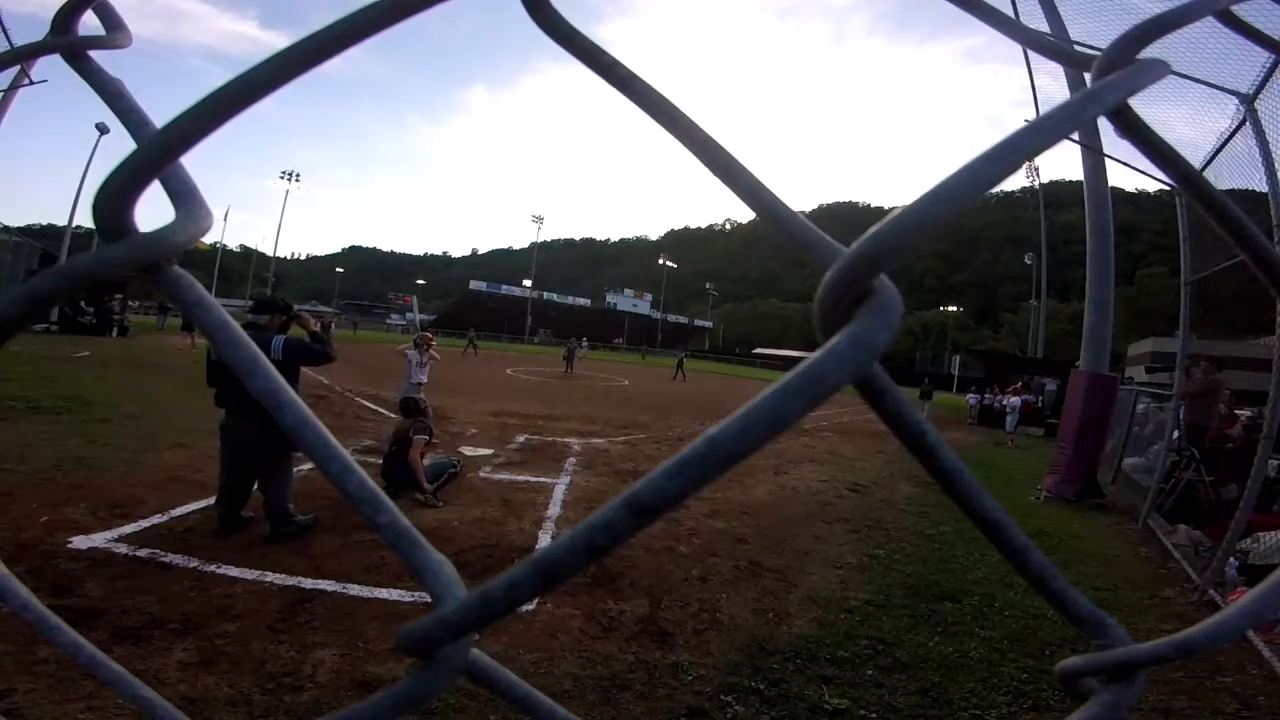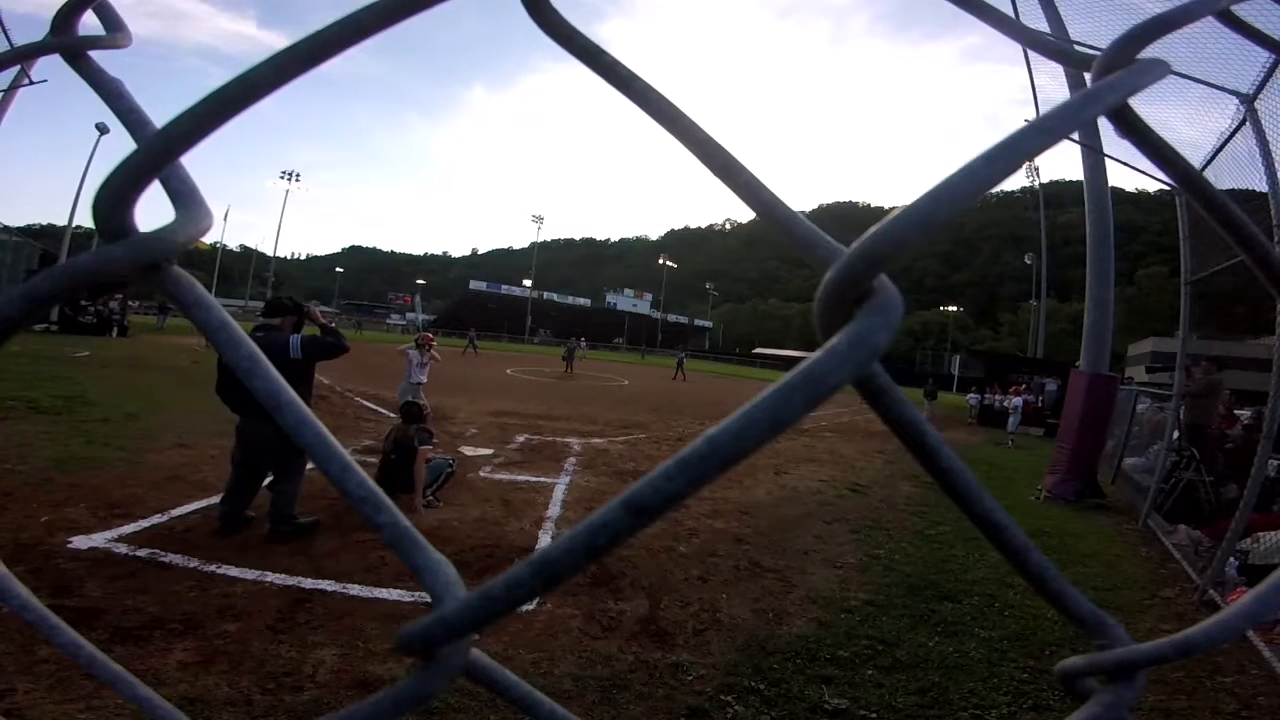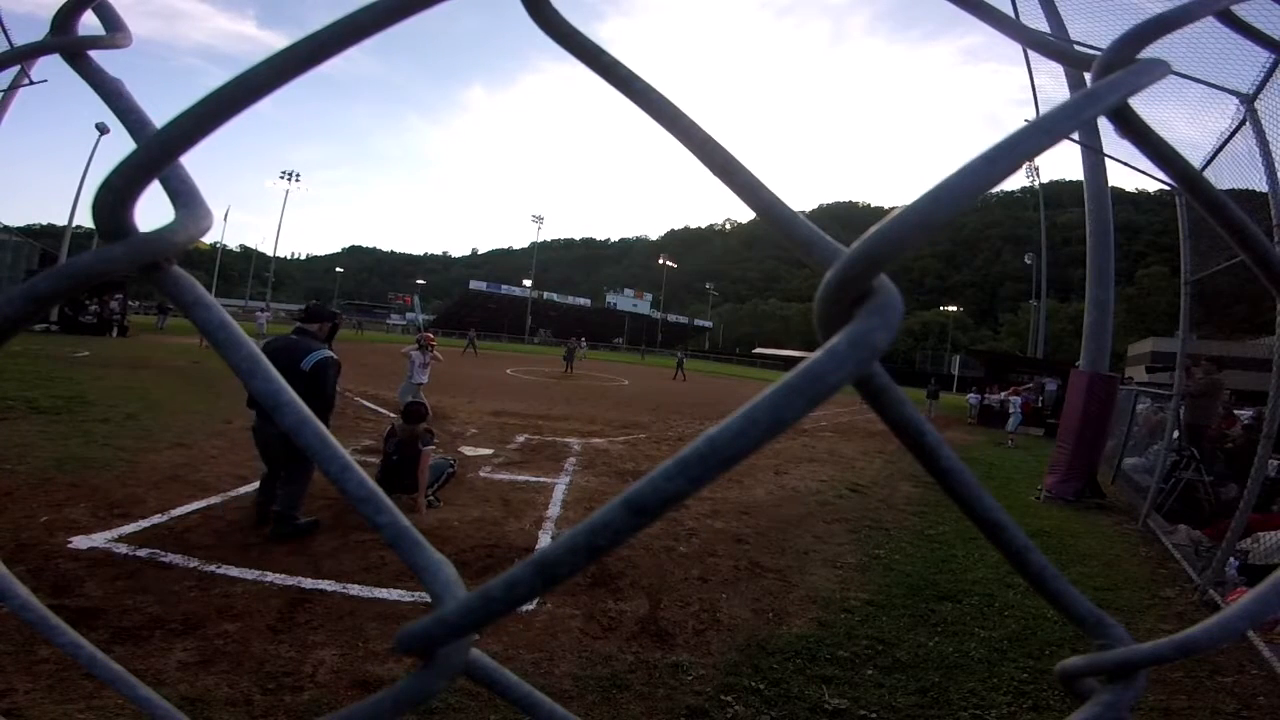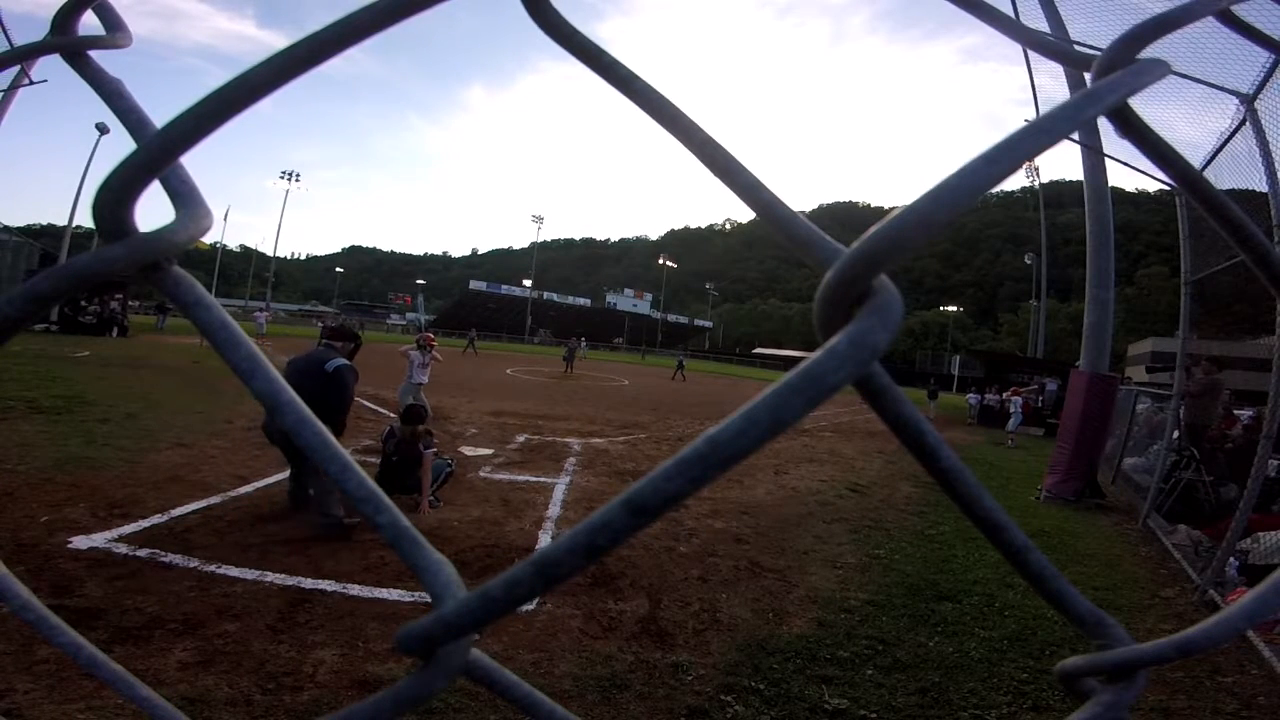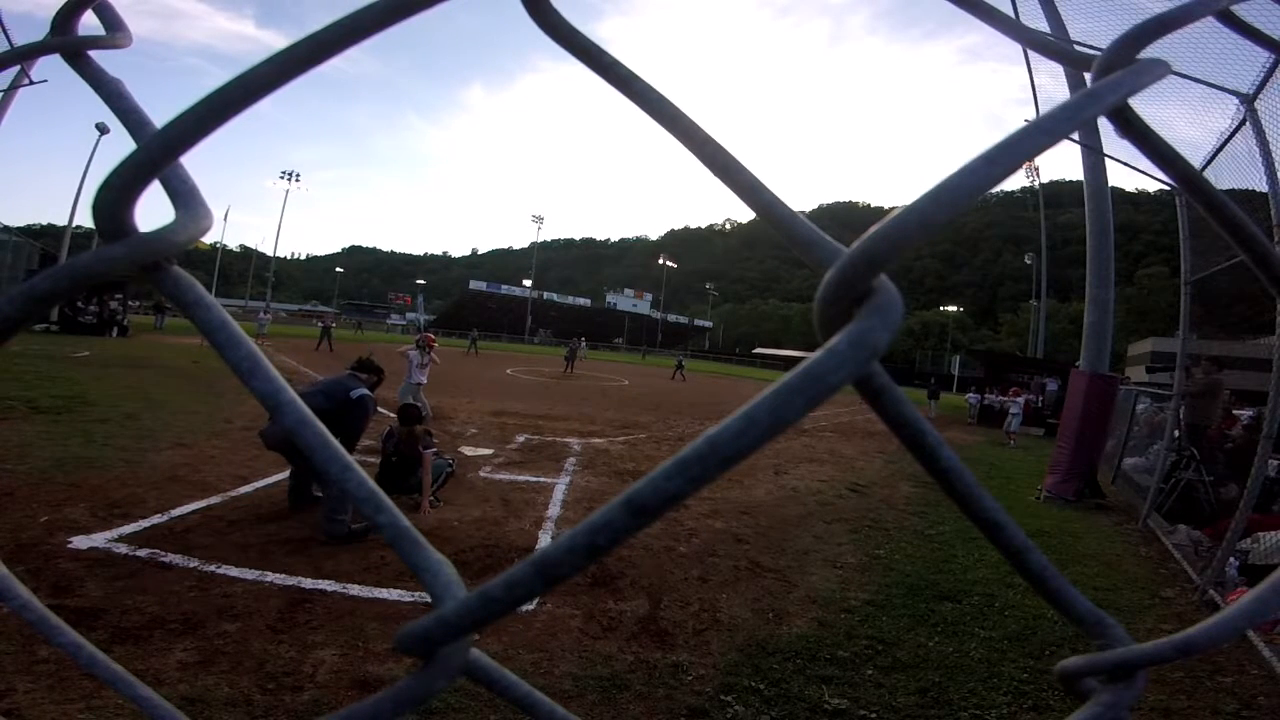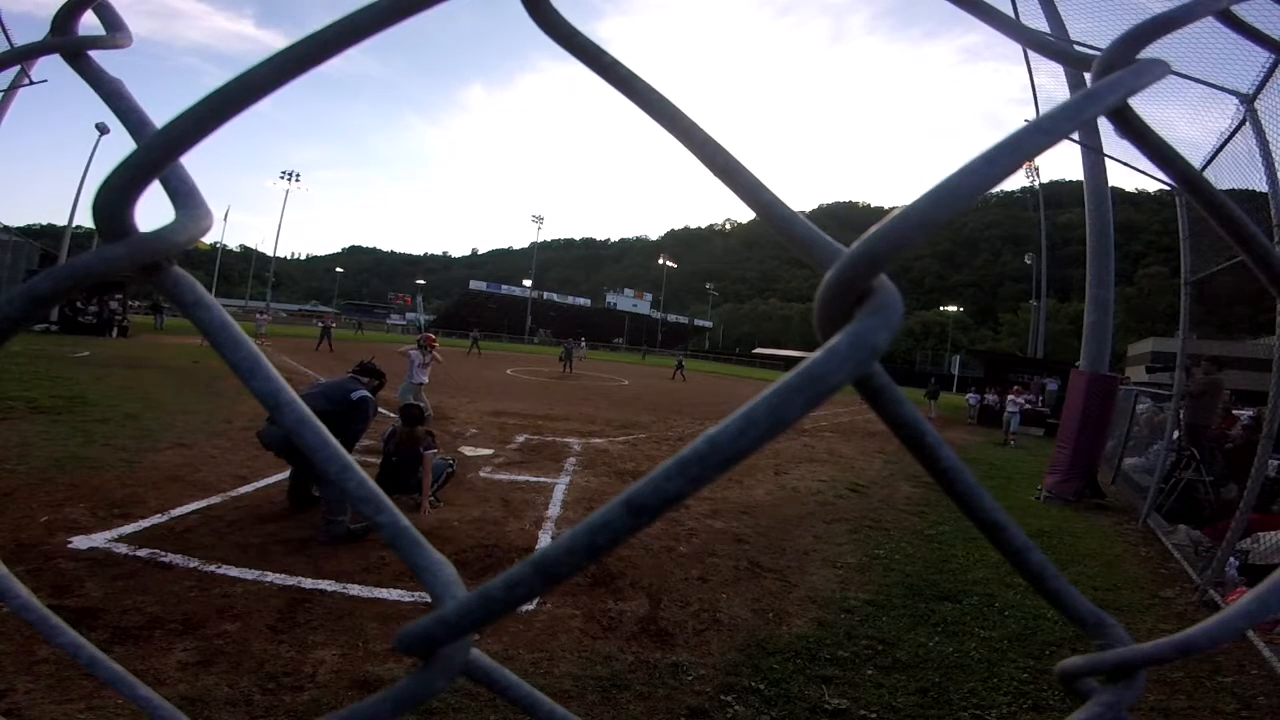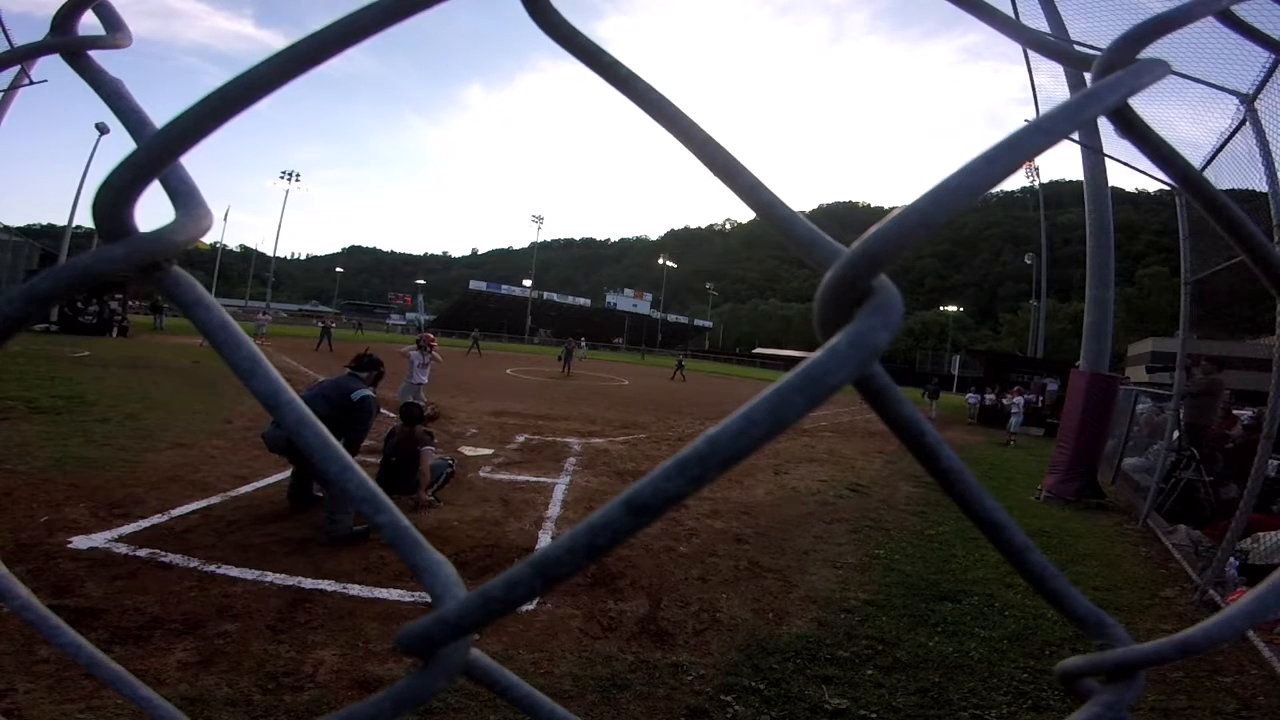
dt=0.7s
person 1, frame 1
right shoulder: (281, 345)
left elbow: (213, 380)
right elbow: (325, 354)
right wrist: (311, 329)
left hip: (234, 422)
right hip: (270, 427)
left knee: (234, 475)
right knee: (276, 478)
left ankle: (228, 519)
right ankle: (283, 523)
person 1, frame 2
right shoulder: (296, 345)
left elbow: (224, 389)
right elbow: (340, 346)
right wrist: (320, 322)
left hip: (249, 425)
right hip: (285, 428)
left knee: (244, 475)
right knee: (288, 476)
left ankle: (229, 518)
right ankle: (283, 524)
person 1, frame 3
left shoulder: (270, 345)
right shoulder: (322, 357)
right elbow: (323, 401)
left hip: (264, 424)
left knee: (274, 472)
right knee: (296, 476)
left ankle: (264, 511)
right ankle: (285, 522)
person 1, frame 4
left shoulder: (299, 359)
right shoulder: (342, 367)
right elbow: (341, 405)
right wrist: (336, 431)
left hip: (274, 421)
left knee: (301, 461)
right knee: (324, 469)
left ankle: (300, 498)
right ankle: (331, 519)
person 1, frame 5
left shoulder: (327, 382)
right shoulder: (363, 397)
right elbow: (350, 436)
left hip: (274, 429)
left knee: (305, 459)
left ankle: (300, 497)
right ankle: (338, 529)
person 1, frame 6
left shoulder: (328, 384)
right shoulder: (364, 400)
right elbow: (349, 439)
left hip: (271, 429)
left knee: (308, 458)
left ankle: (300, 497)
right ankle: (337, 530)
person 1, frame 7
left shoulder: (327, 382)
right shoulder: (365, 398)
right elbow: (354, 440)
left hip: (275, 432)
left knee: (309, 459)
left ankle: (300, 497)
right ankle: (339, 532)
